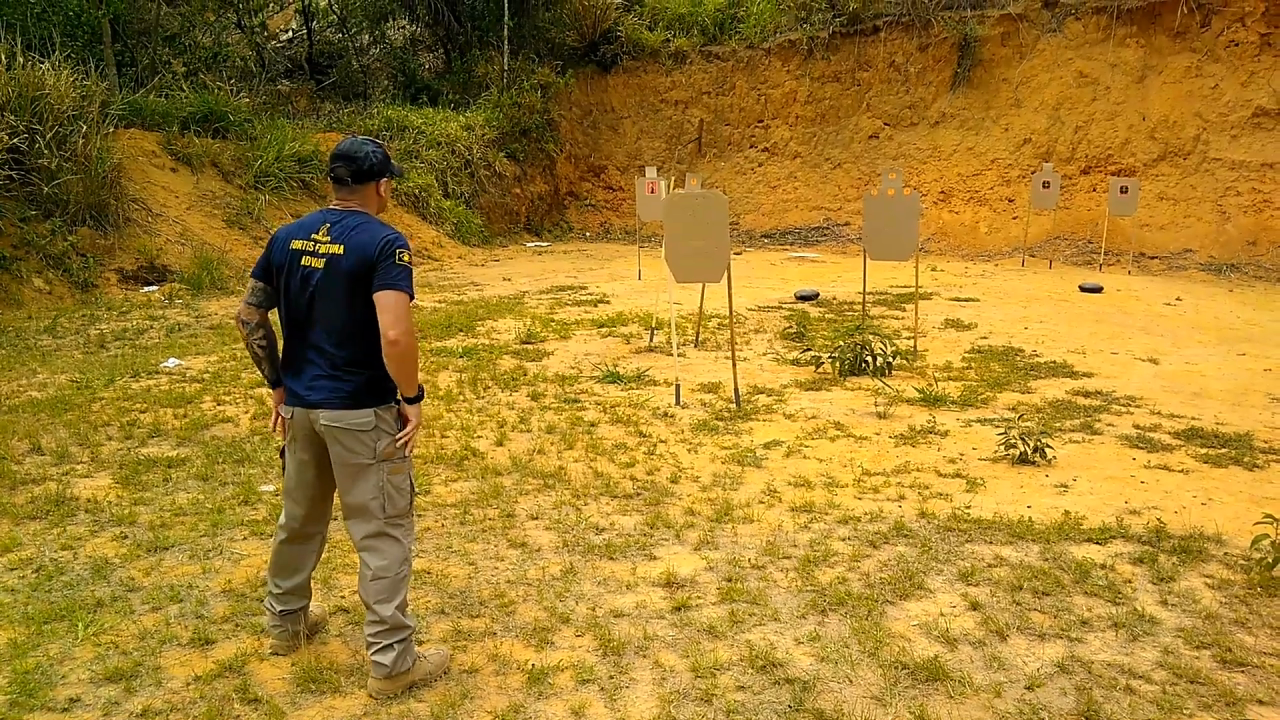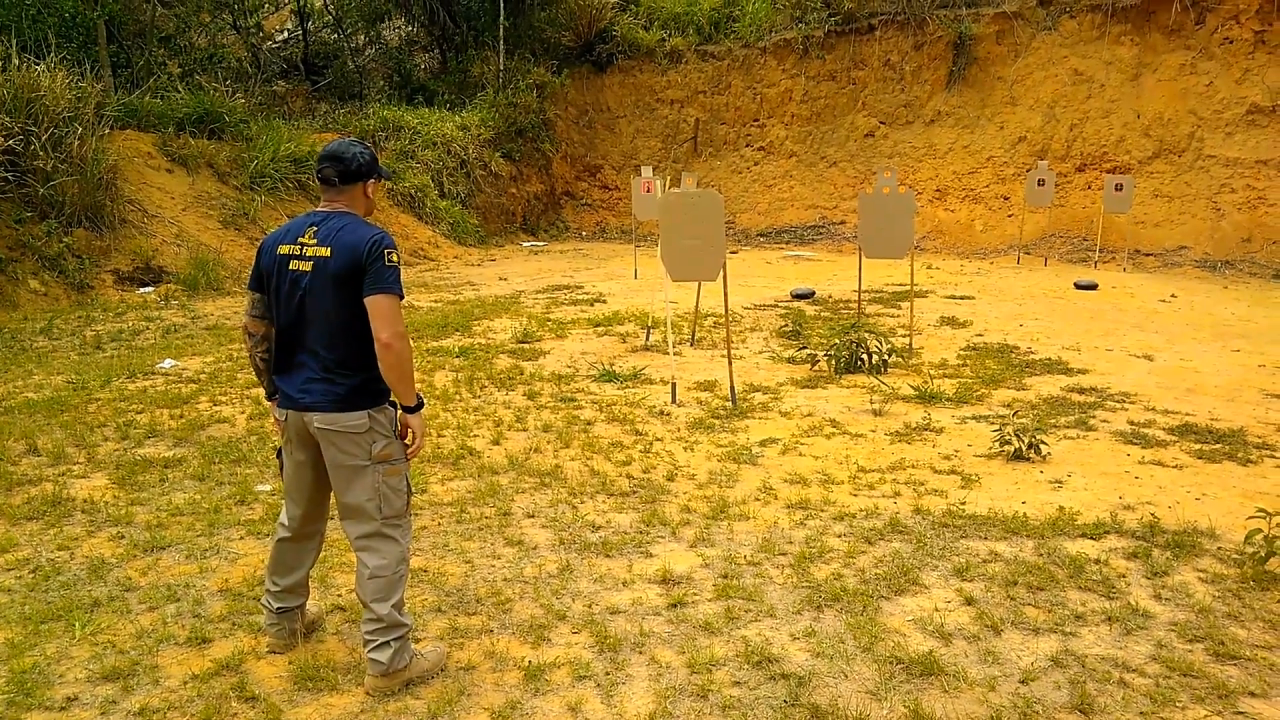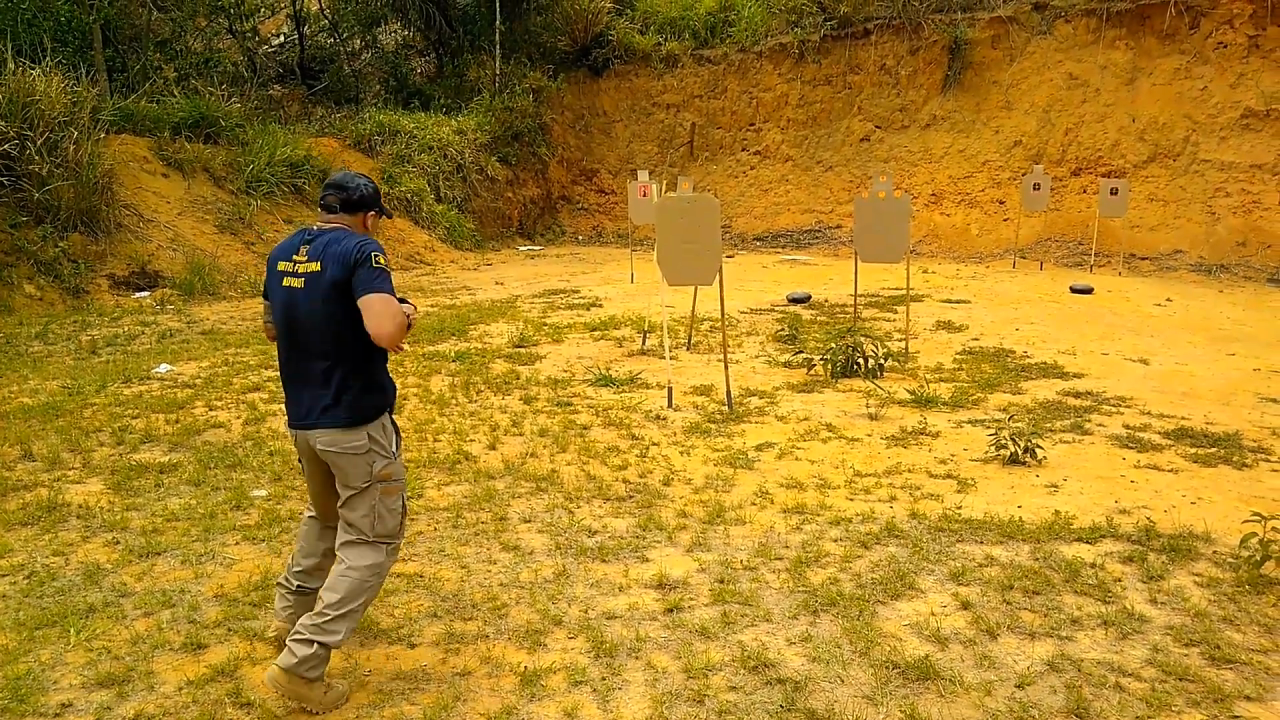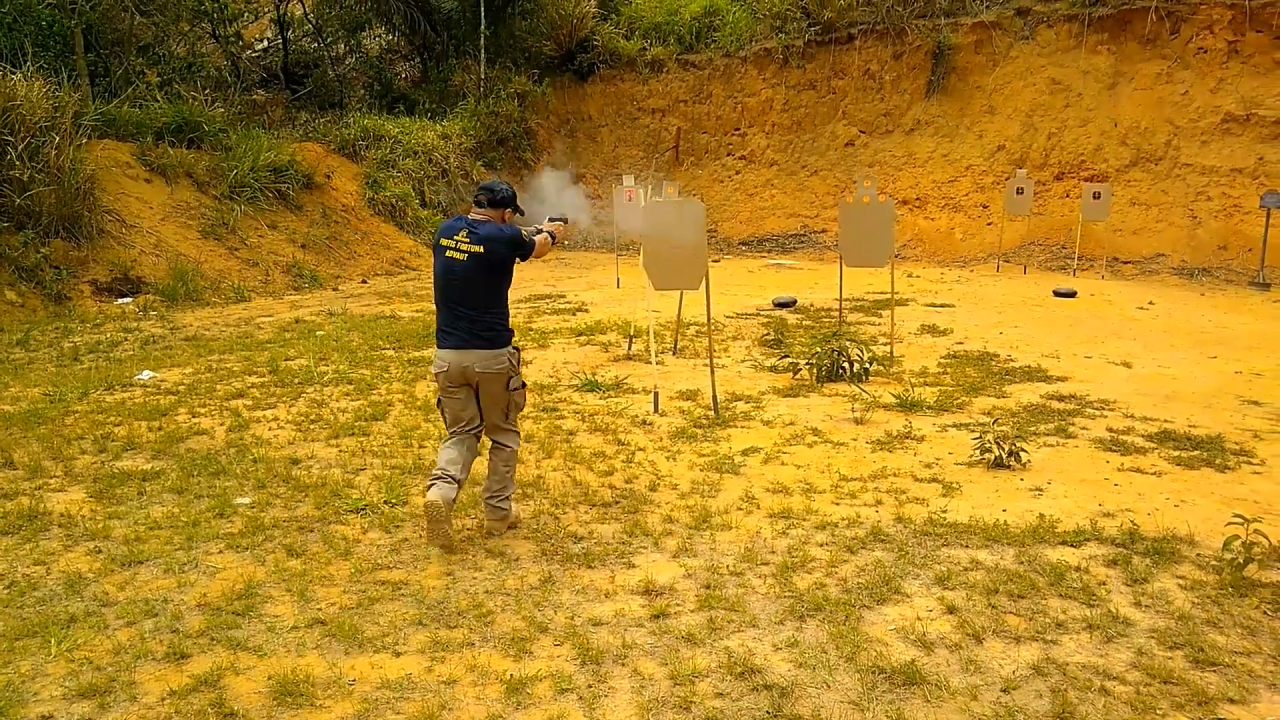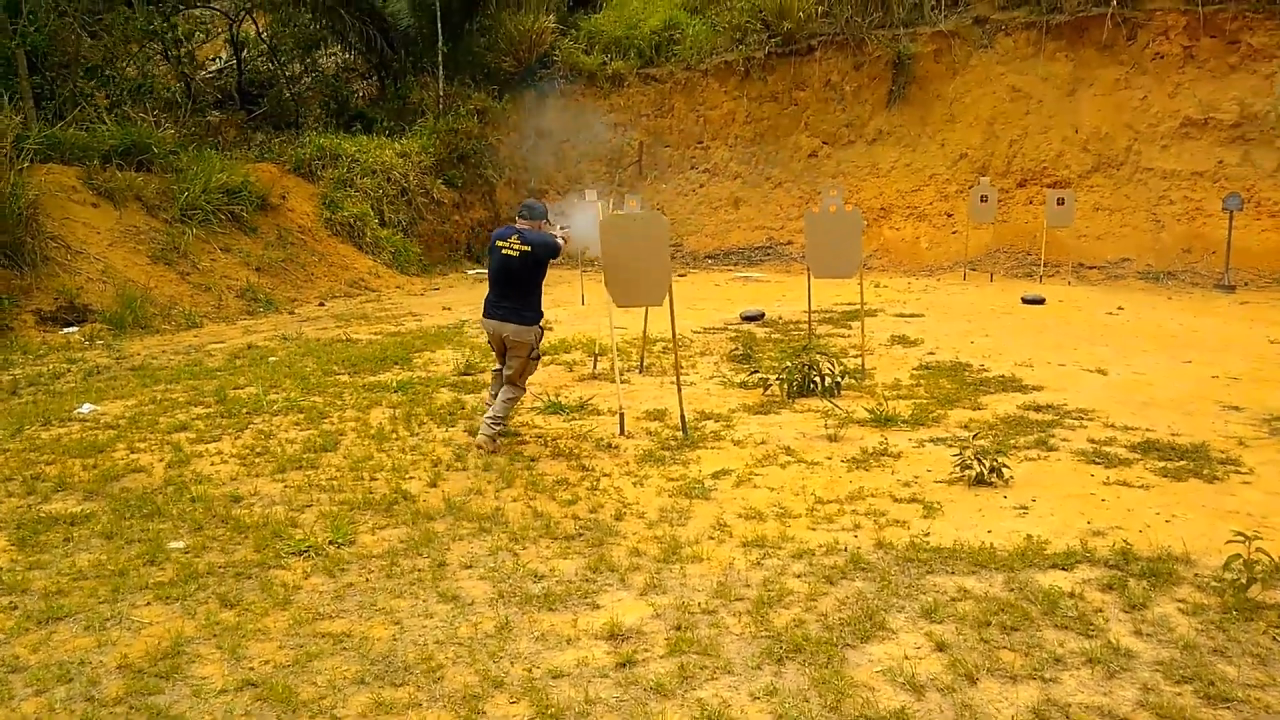
dt=1s
person 1, frame 1
left shoulder: (287, 237)
right shoulder: (383, 242)
left elbow: (249, 316)
right elbow: (395, 336)
left wrist: (278, 383)
right wrist: (412, 398)
left hip: (302, 404)
right hip: (362, 411)
left knee: (299, 517)
right knee: (383, 533)
left ankle: (287, 621)
right ankle: (391, 661)
person 1, frame 2
left shoulder: (276, 242)
right shoulder: (371, 243)
left elbow: (255, 328)
right elbow: (388, 338)
left wrist: (274, 394)
right wrist: (411, 407)
left hip: (296, 408)
right hip: (354, 413)
left knee: (298, 517)
right knee: (380, 532)
left ankle: (282, 620)
right ankle: (388, 659)
person 1, frame 3
left shoulder: (281, 255)
right shoulder: (356, 251)
right elbow: (383, 333)
right wrist: (401, 316)
left hip: (303, 422)
right hip: (356, 426)
left knee: (325, 514)
right knee: (370, 543)
left ankle: (292, 609)
right ankle: (301, 662)
person 1, frame 4
left shoulder: (446, 230)
right shoulder: (505, 237)
right elbow: (538, 249)
right wrist: (549, 233)
left hip: (449, 354)
right hip: (492, 355)
left knee: (460, 433)
right knee: (503, 435)
left ankle: (441, 492)
right ankle: (498, 513)
person 1, frame 5
left shoulder: (498, 236)
right shoulder: (542, 243)
right elbow: (558, 246)
right wrist: (561, 237)
left hip: (492, 320)
right hip: (523, 326)
left knee: (503, 368)
right knee: (513, 382)
left ankle: (492, 417)
right ankle: (488, 433)
